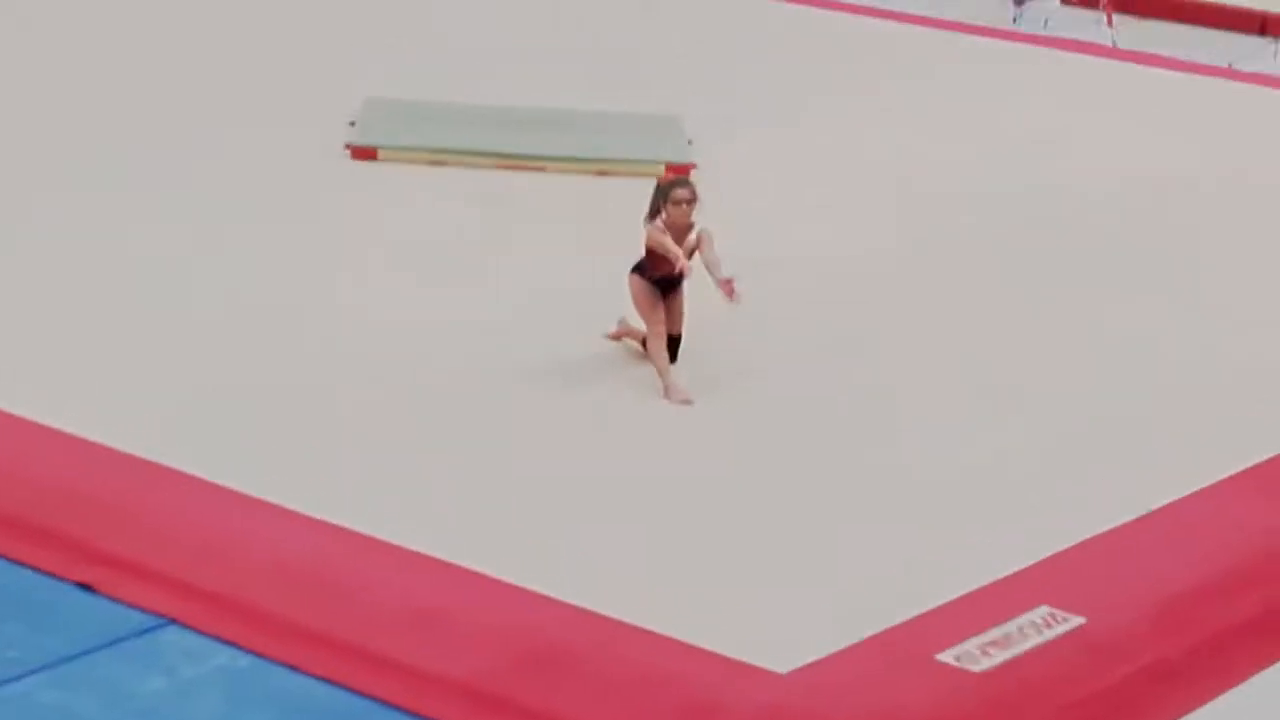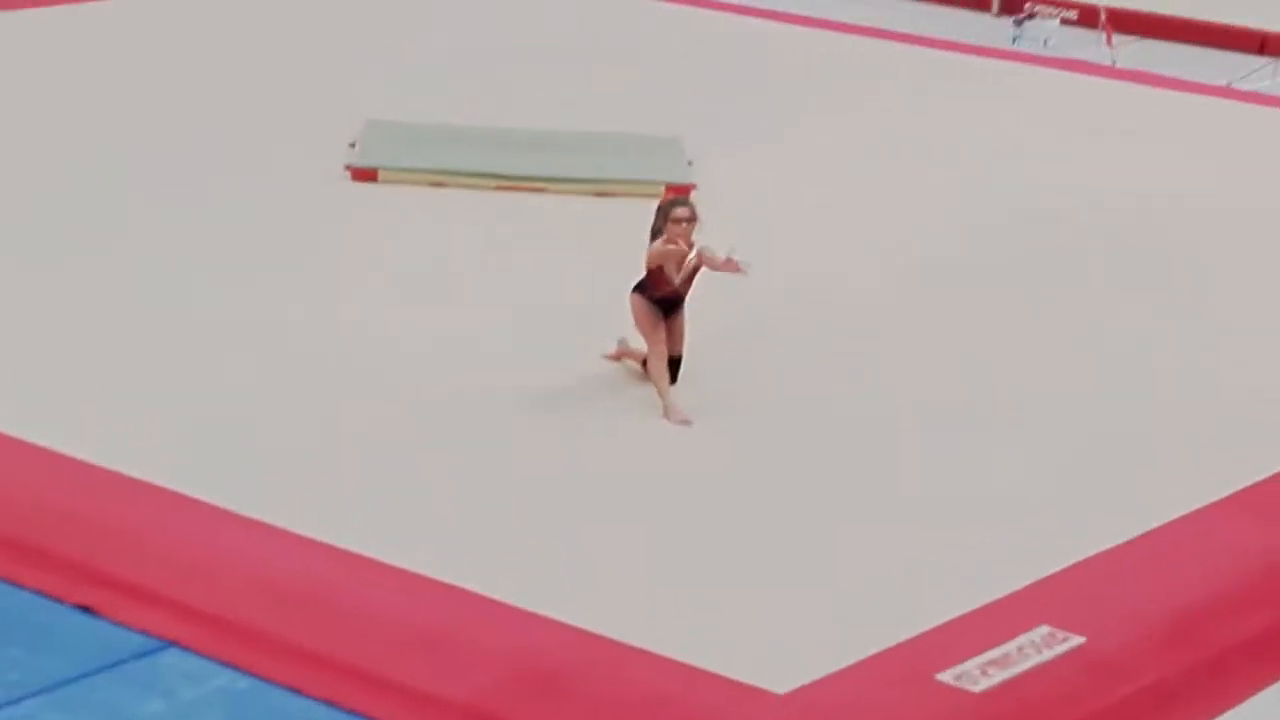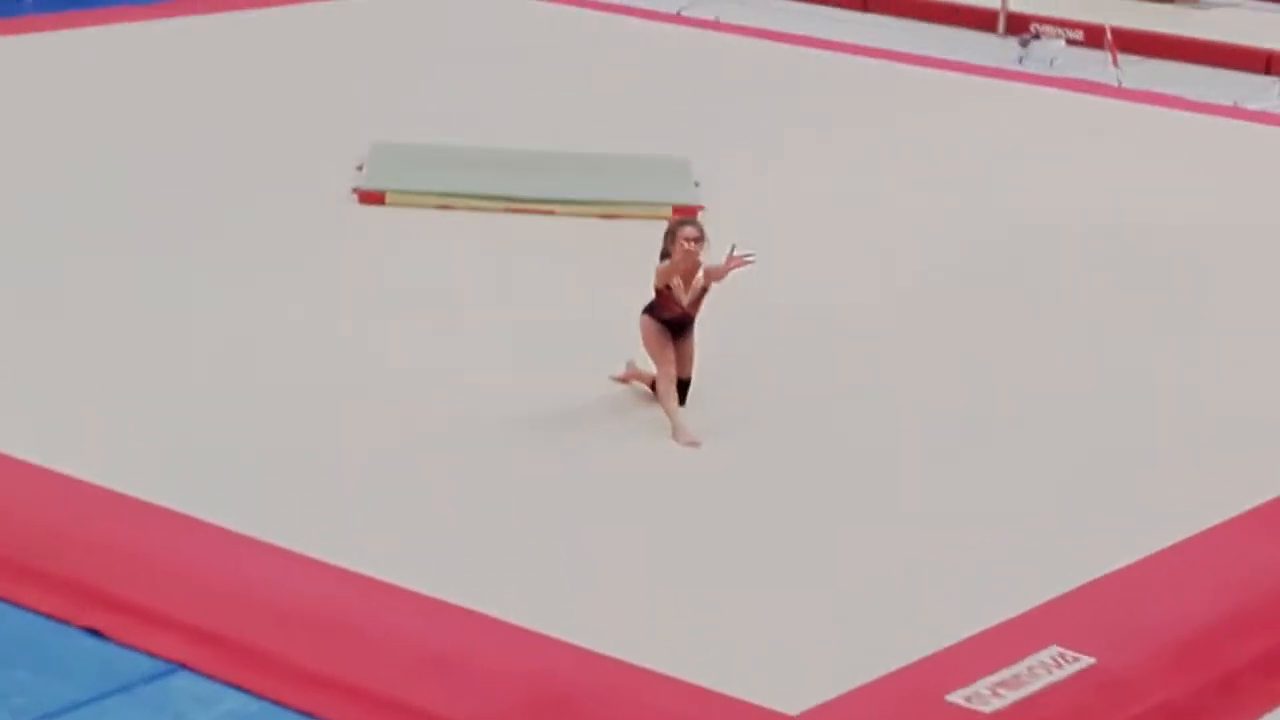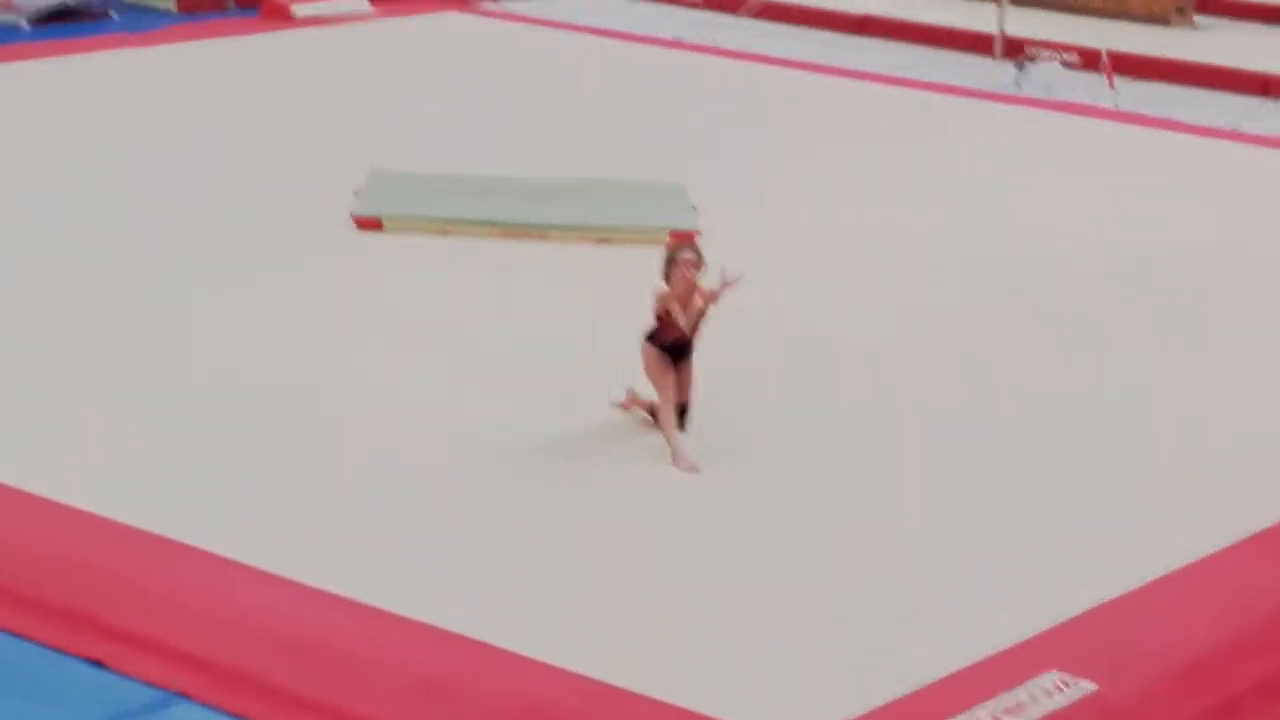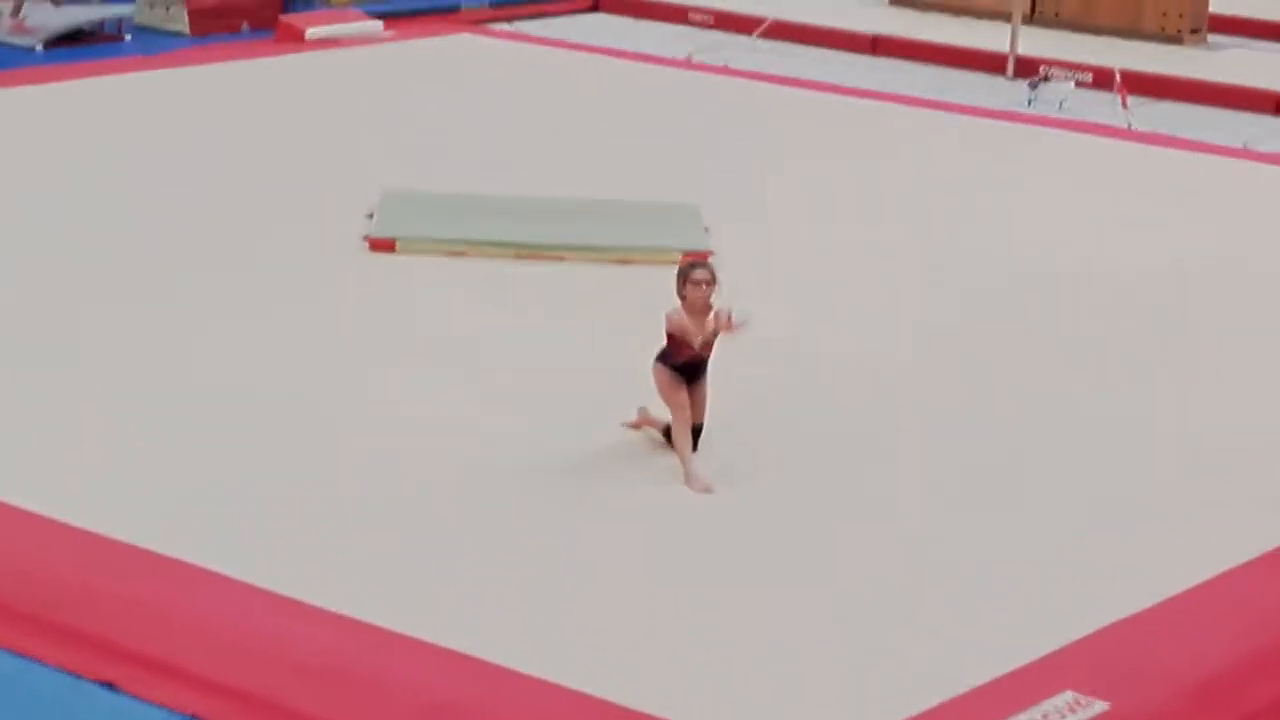
dt=0.1s
person 1, frame 1
left shoulder: (699, 234)
right shoulder: (655, 231)
left elbow: (709, 256)
right elbow: (667, 245)
left wrist: (721, 279)
right wrist: (680, 260)
left hip: (673, 284)
right hip: (645, 281)
left knee: (670, 352)
right knee: (657, 326)
left ankle: (627, 330)
right ankle: (669, 384)
person 1, frame 2
left shoulder: (699, 252)
right shoulder: (656, 251)
left elbow: (712, 261)
right elbow: (668, 254)
left wrist: (723, 265)
right wrist: (677, 251)
left hip: (674, 304)
right hip: (646, 300)
left knee: (671, 373)
right knee: (658, 346)
left ankle: (627, 351)
right ankle: (669, 405)
person 1, frame 3
left shoulder: (705, 271)
right shoulder: (664, 271)
left elbow: (716, 274)
right elbow: (672, 270)
left wrist: (726, 268)
right wrist: (682, 260)
left hip: (684, 325)
right hip: (655, 321)
left knee: (681, 387)
right knee: (667, 367)
left ankle: (635, 372)
right ankle: (678, 426)
person 1, frame 4
left shoulder: (703, 295)
right shoulder: (663, 296)
left elbow: (712, 297)
right elbow: (673, 297)
left wrist: (718, 291)
right wrist: (684, 287)
left hip: (683, 351)
right hip: (656, 349)
left knee: (680, 417)
right knee: (668, 394)
left ankle: (634, 399)
right ankle: (678, 451)
person 1, frame 5
left shoulder: (718, 314)
right shoulder: (675, 316)
left elbow: (721, 326)
right elbow: (688, 328)
left wrist: (726, 326)
right wrist: (702, 326)
left hip: (697, 369)
right hip: (669, 368)
left knee: (692, 439)
right knee: (682, 412)
left ankle: (647, 418)
right ankle: (691, 472)
